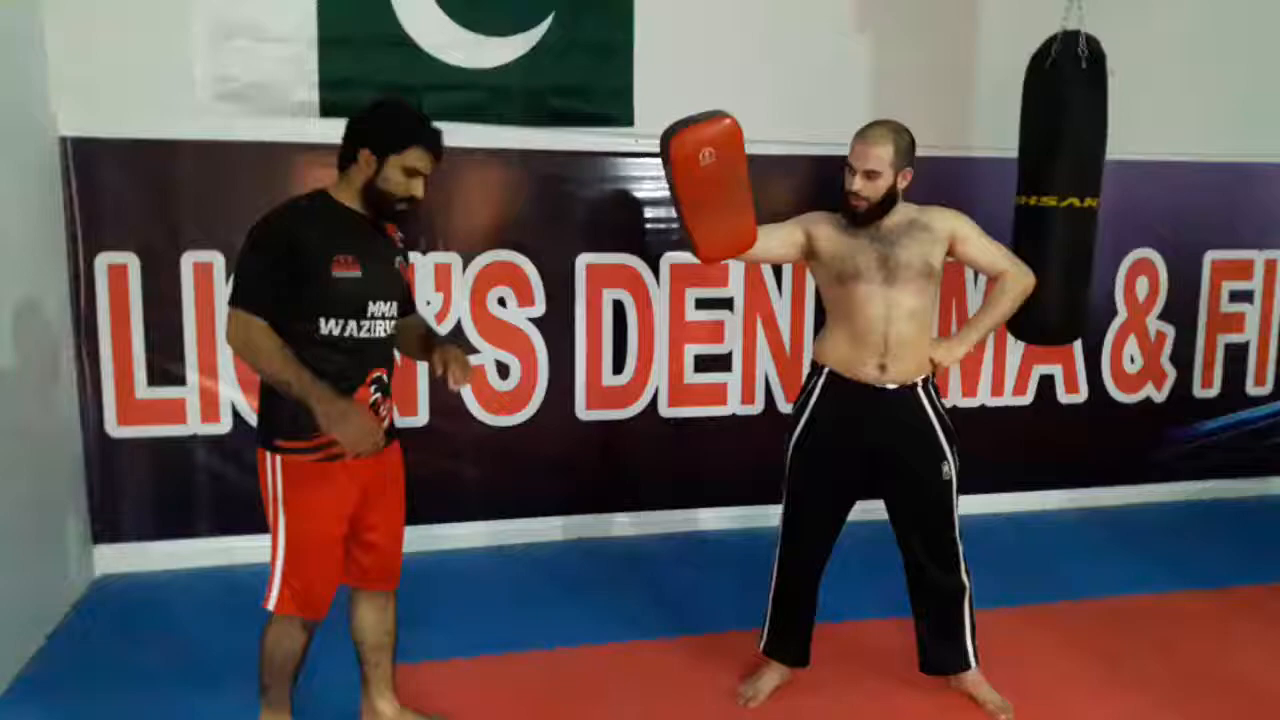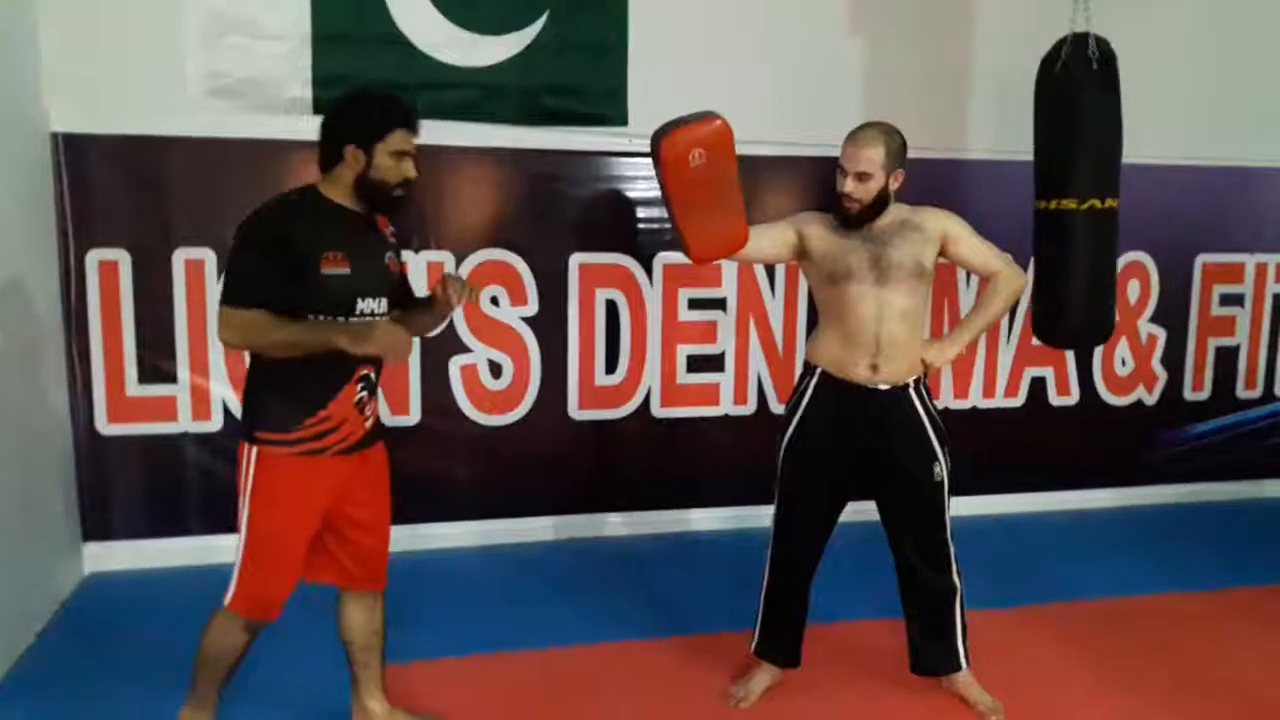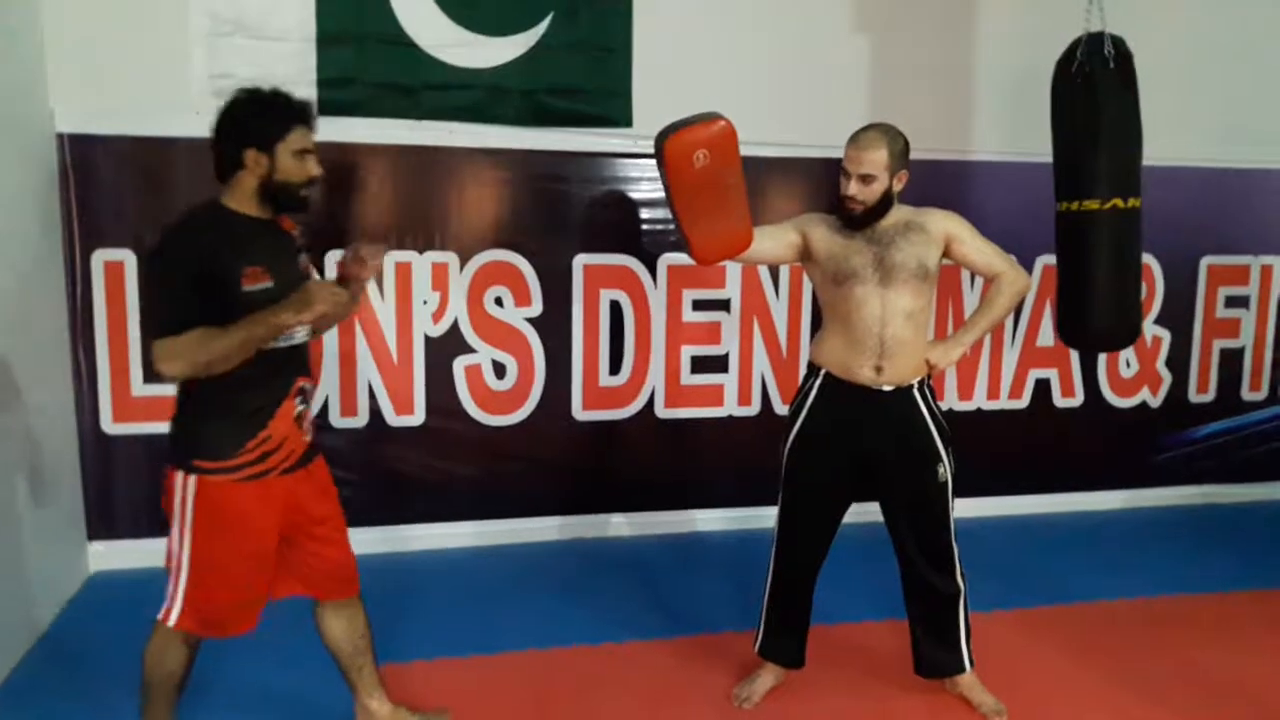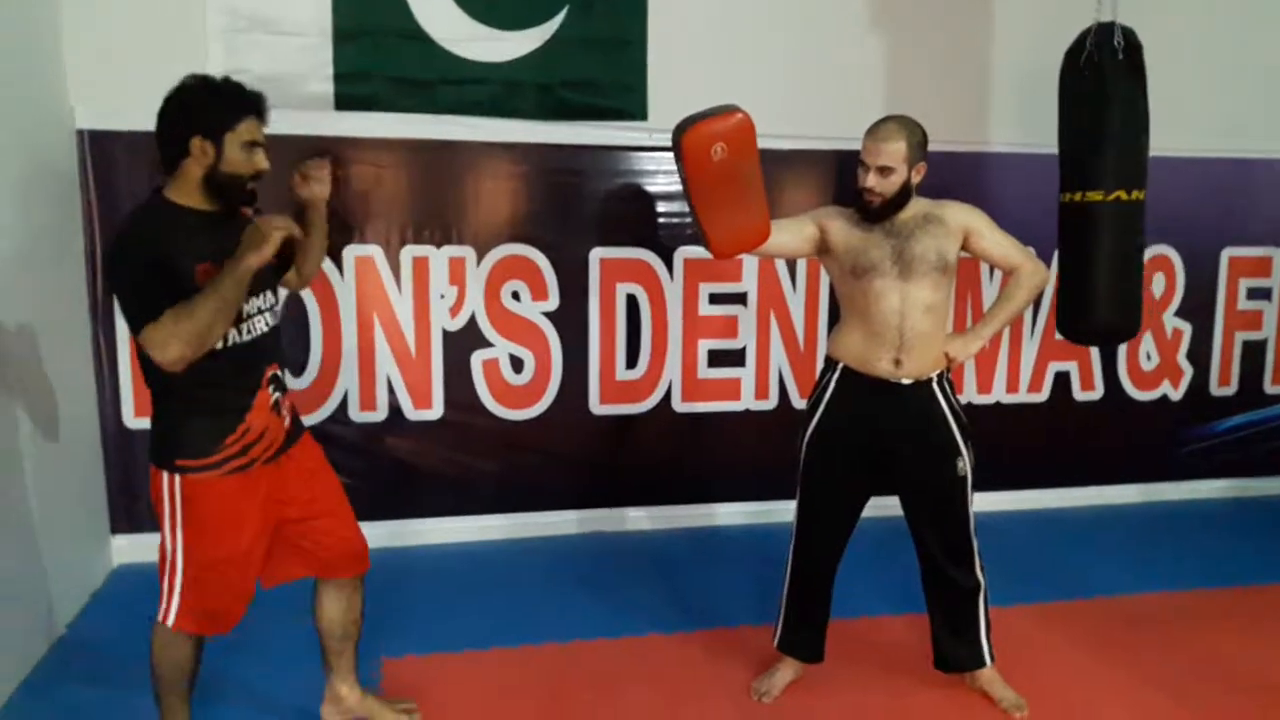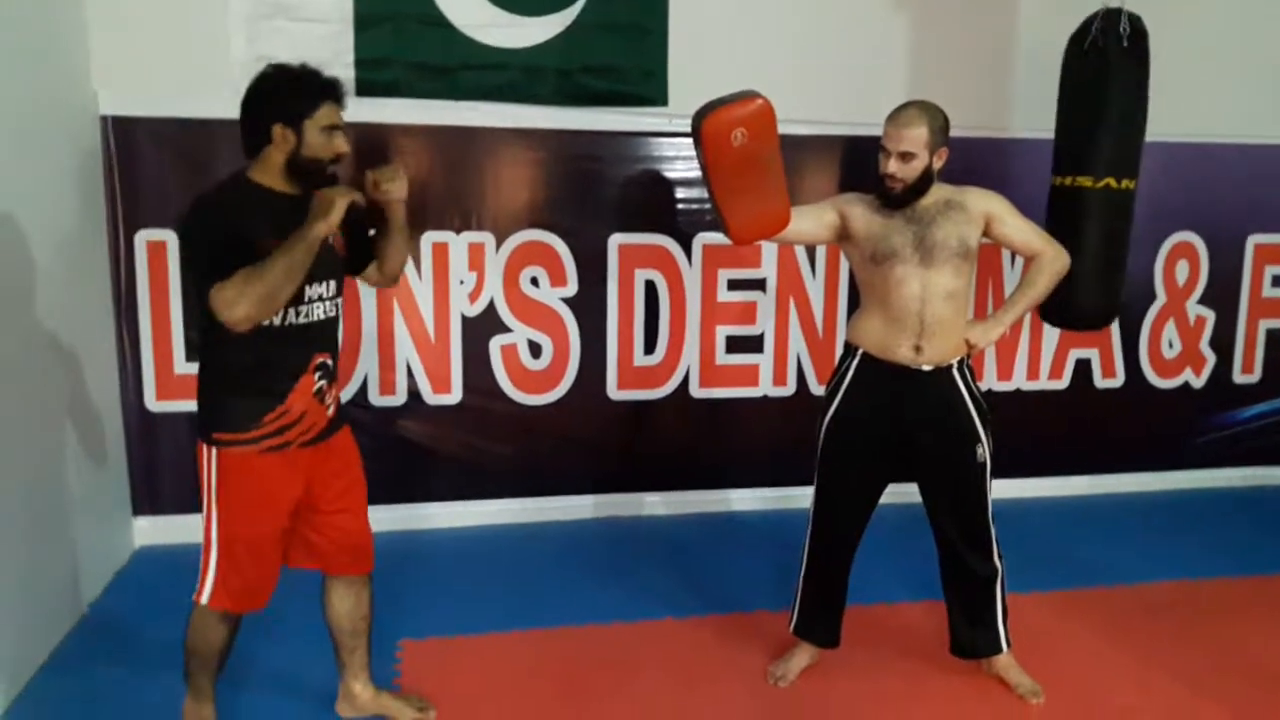
dt=0.4s
person 1, frame 1
left shoulder: (388, 237)
right shoulder: (289, 229)
right elbow: (244, 330)
left wrist: (436, 348)
right wrist: (324, 405)
left hip: (375, 440)
right hip: (304, 448)
left knee: (378, 577)
right knee: (299, 596)
person 1, frame 2
left shoulder: (378, 230)
right shoulder: (280, 225)
left elbow: (399, 318)
right elbow: (236, 328)
left wrist: (439, 305)
right wrist: (344, 335)
left hip: (360, 441)
right hip: (285, 446)
left knee: (365, 576)
right knee: (255, 594)
person 1, frame 3
left shoulder: (282, 233)
right shoulder: (190, 244)
right elbow: (175, 360)
left wrist: (350, 285)
right wrist: (282, 312)
left hip: (295, 456)
right hip: (220, 470)
left knee: (337, 582)
right knee: (190, 612)
person 1, frame 4
left shoulder: (238, 217)
right shoulder: (143, 240)
left elbow: (298, 275)
right elbow: (170, 348)
left wrist: (314, 206)
right wrist: (244, 260)
left hip: (283, 440)
right hip: (203, 462)
left knee: (342, 558)
right knee: (191, 607)
person 1, frame 5
left shoulder: (327, 205)
right shoulder: (216, 214)
left elbow: (386, 273)
right elbow: (237, 309)
left wrist: (392, 209)
right wrist: (314, 229)
left hip: (324, 427)
right hip: (245, 438)
left knee: (349, 559)
right knee: (230, 586)
person 2, frame 1
left shoulder: (941, 226)
right shoulder: (819, 230)
left elbow: (1017, 276)
left wrist: (963, 341)
left hip: (910, 406)
right hip: (834, 403)
left knee: (936, 546)
right knee: (802, 541)
left ankle: (959, 664)
right ankle: (781, 657)
person 2, frame 2
left shoulder: (933, 226)
right shoulder: (810, 230)
left elbow: (1009, 276)
right elbow: (731, 243)
left wrist: (955, 341)
left hip: (903, 407)
right hip: (826, 403)
left knee: (927, 547)
right knee: (794, 542)
left ankle: (950, 665)
right ankle: (772, 658)
person 2, frame 3
left shoulder: (936, 228)
right shoulder: (815, 232)
left elbow: (1012, 277)
right elbow: (735, 243)
left wrist: (959, 342)
left hip: (907, 409)
right hip: (830, 405)
left knee: (931, 548)
right knee: (798, 543)
left ankle: (954, 668)
right ankle: (777, 659)
person 2, frame 4
left shoulder: (954, 220)
right shoulder: (833, 225)
left elbow: (1031, 270)
left wrist: (977, 335)
left hip: (925, 402)
right hip: (848, 398)
left knee: (950, 542)
right knee: (817, 537)
left ankle: (974, 662)
right ankle: (796, 653)
person 2, frame 5
left shoulder: (976, 206)
right shoulder: (853, 211)
left elbow: (1052, 256)
left wrist: (999, 322)
left hip: (946, 388)
right hip: (867, 384)
left knee: (969, 528)
right knee: (834, 522)
left ankle: (991, 648)
right ankle: (811, 638)
